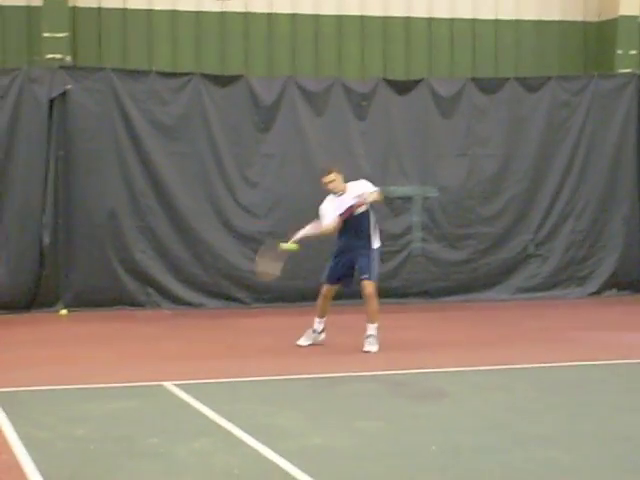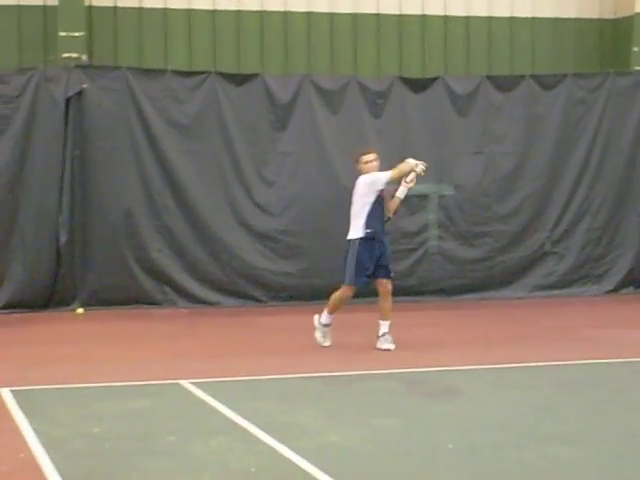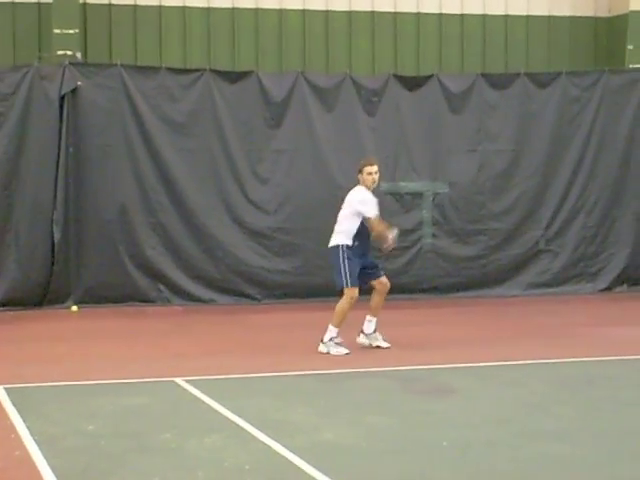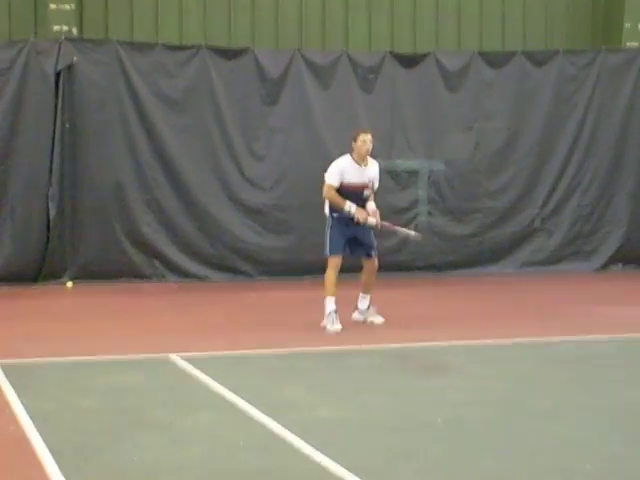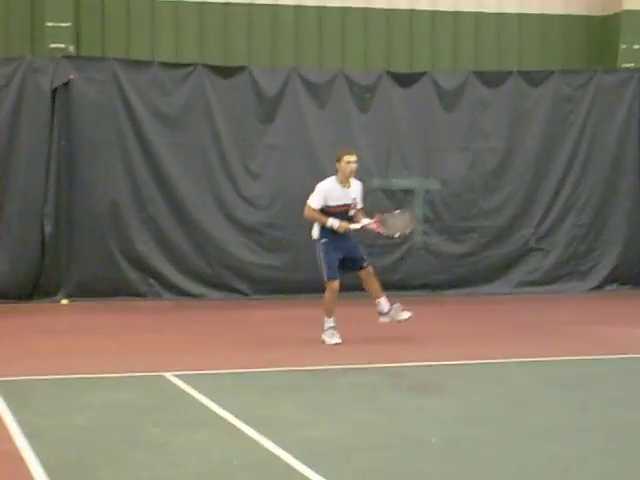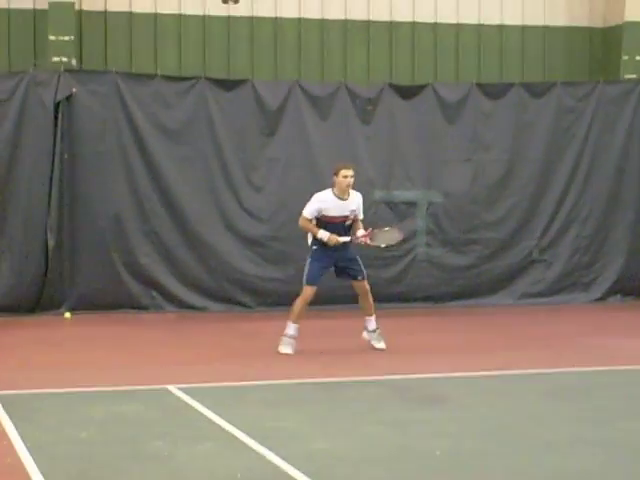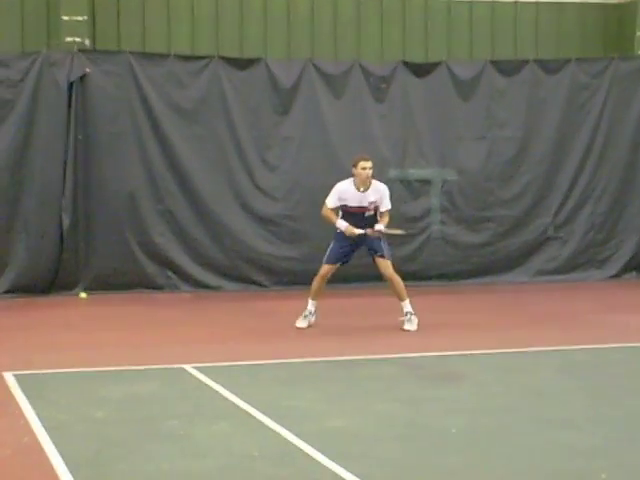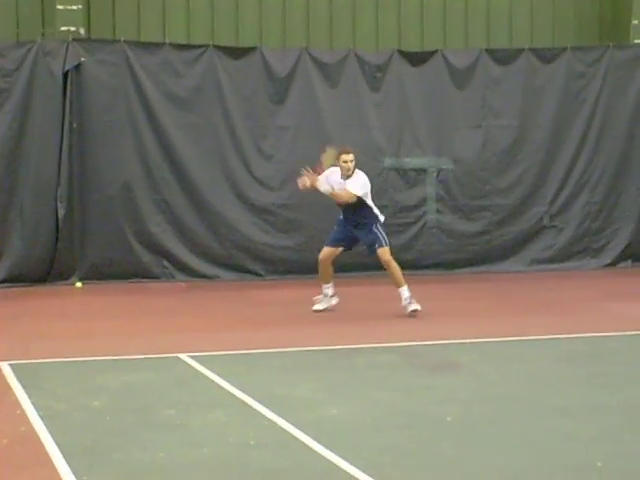
dt=0.3s
person 1, frame 1
left shoulder: (360, 185)
right shoulder: (327, 204)
left elbow: (375, 195)
right elbow: (331, 228)
left wrist: (369, 197)
right wrist: (306, 231)
left hip: (367, 247)
right hip: (344, 249)
left knee: (369, 291)
right knee: (326, 292)
left ankle: (371, 336)
right ankle: (317, 331)
person 1, frame 2
left shoulder: (376, 185)
right shoulder: (367, 180)
left elbow: (388, 211)
right elbow: (397, 171)
left wrist: (404, 187)
right wrist: (412, 163)
left hip: (377, 242)
right hip: (360, 242)
left knee: (386, 289)
right knee: (348, 291)
left ankle: (384, 335)
right ankle: (324, 320)
person 1, frame 3
left shoulder: (363, 195)
right shoulder: (365, 197)
right elbow: (378, 228)
left wrist: (383, 234)
right wrist: (390, 235)
left hip: (358, 250)
right hip: (343, 249)
left knee: (383, 285)
right knee: (351, 295)
left ankle: (368, 333)
right ankle: (328, 340)
person 1, frame 4
left shoulder: (374, 166)
right shoulder: (340, 165)
right elbow: (327, 193)
left wrist: (371, 208)
right wrist: (352, 208)
left hip: (359, 220)
right hip: (338, 219)
left knee: (372, 265)
right knee: (334, 264)
left ankle: (363, 309)
right ankle: (330, 313)
person 1, frame 5
left shoulder: (357, 186)
right shoulder: (325, 187)
right elbow: (308, 213)
left wrist: (366, 222)
right wrist: (334, 223)
left hip: (346, 237)
right hip: (326, 239)
left knee: (368, 272)
right knee: (333, 286)
left ankle: (386, 310)
right ankle: (329, 328)
person 1, frame 6
left shoulder: (357, 198)
right shoulder: (320, 198)
right elbow: (303, 222)
left wrist: (360, 233)
right wrist: (324, 235)
left hip: (344, 248)
right hip: (320, 249)
left knee: (364, 288)
right knee: (307, 294)
left ankle: (371, 330)
right ankle: (289, 335)
person 1, frame 7
left shoulder: (381, 189)
right shoulder: (341, 188)
left elbow: (385, 215)
right elbow: (326, 211)
left wrist: (379, 227)
right wrist: (343, 225)
left hip: (372, 233)
right hip: (346, 234)
left knee: (388, 272)
right knee: (323, 272)
left ankle: (409, 313)
right ankle: (310, 311)
person 1, frame 8
left shoulder: (361, 179)
right shoulder: (332, 172)
left elbow: (344, 199)
right elbow: (314, 182)
left wrist: (320, 184)
right wrist: (307, 181)
left hip: (369, 223)
right hip: (347, 223)
left knee: (386, 258)
right knee: (323, 257)
left ankle: (407, 299)
right ankle: (329, 295)
